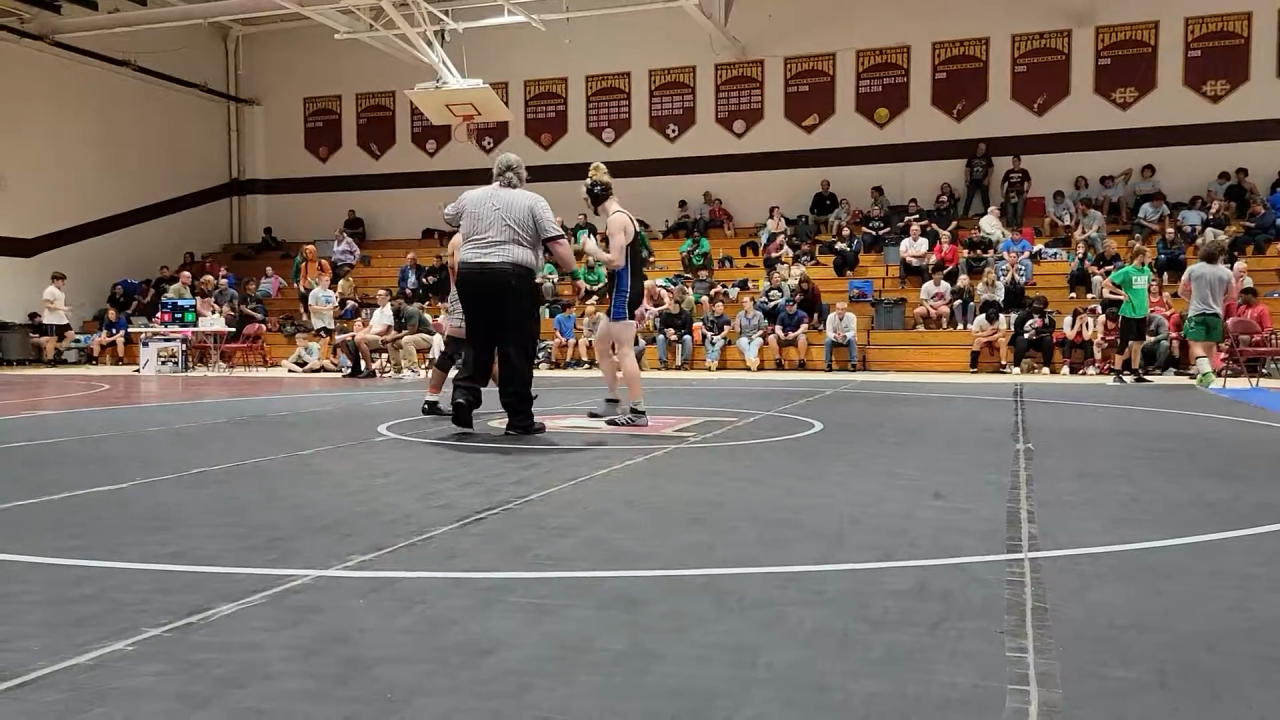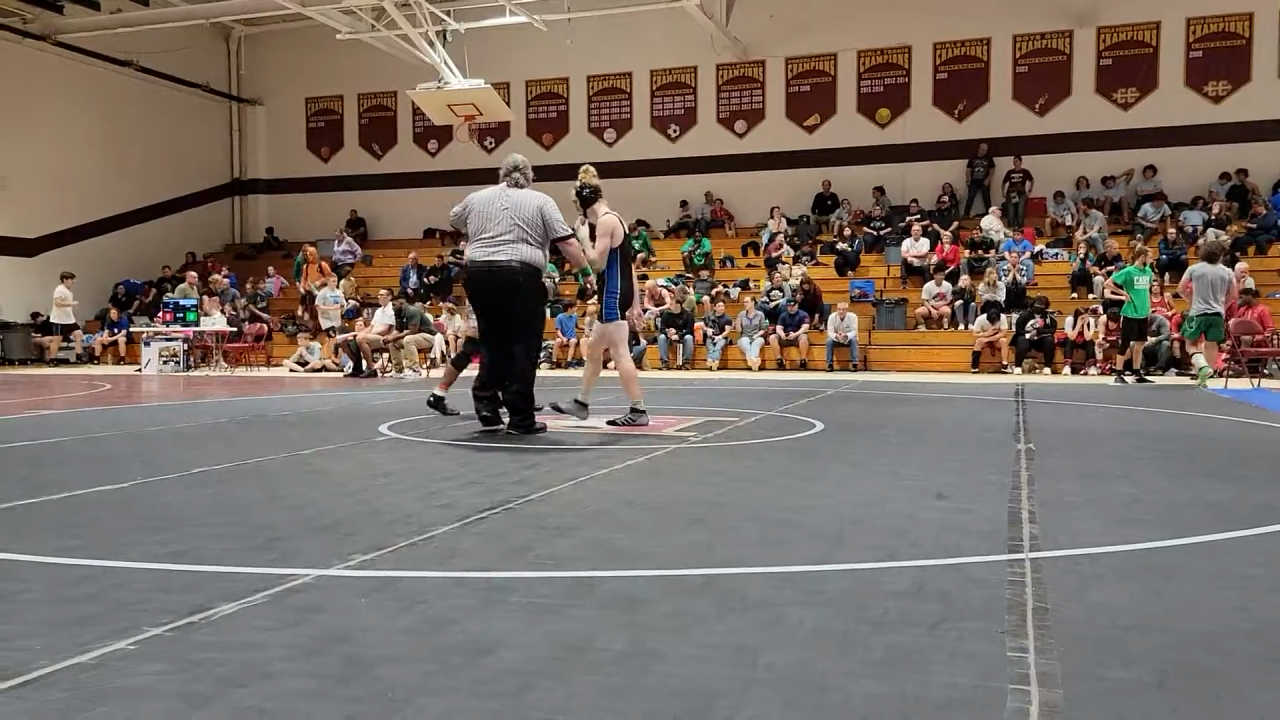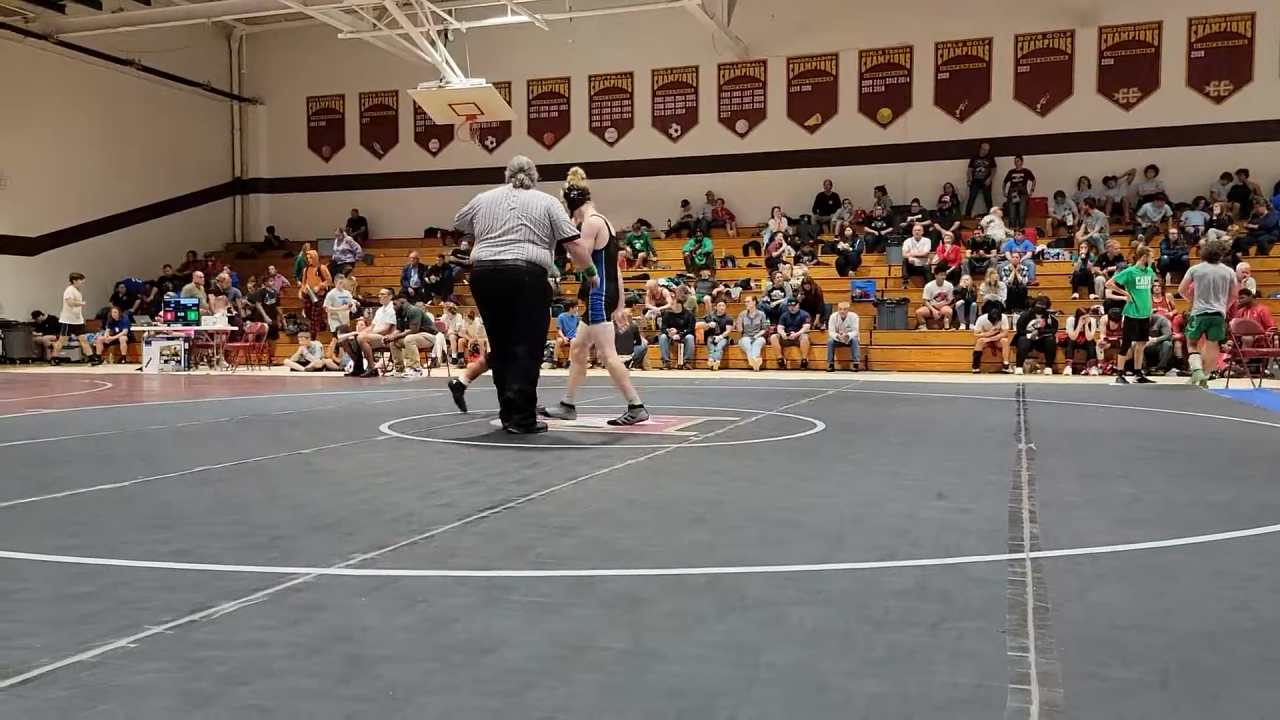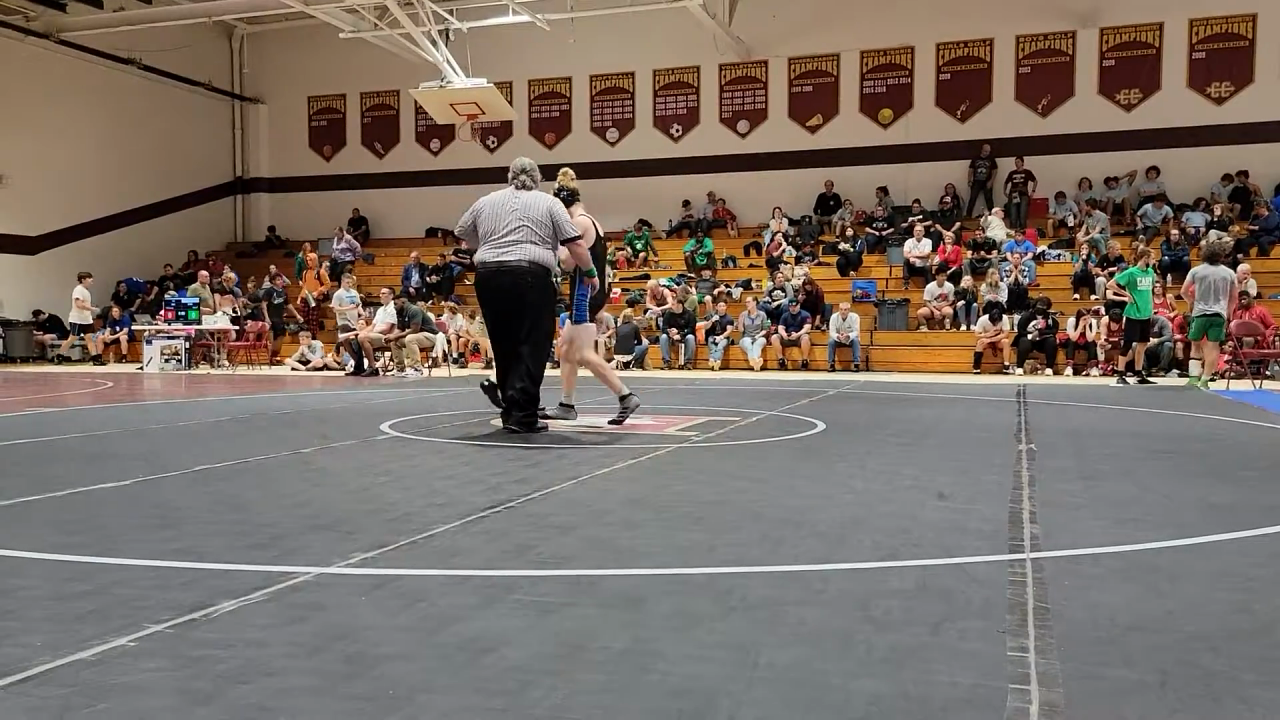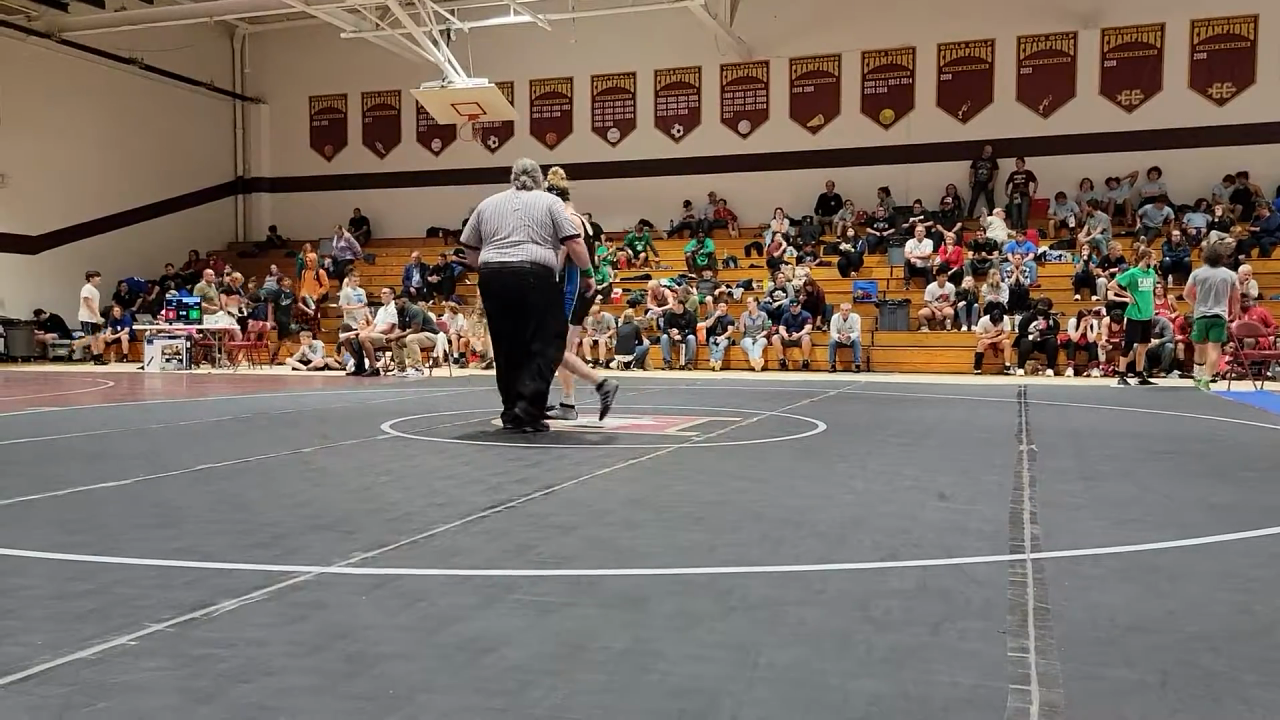
dt=0.1s
person 1, frame 1
left shoulder: (469, 198)
right shoulder: (532, 201)
left elbow: (449, 217)
right elbow: (557, 242)
right wrist: (575, 275)
left hip: (471, 276)
right hip: (512, 279)
left knee: (478, 342)
right knee: (517, 348)
left ankle: (464, 395)
right ankle: (520, 419)
person 1, frame 2
left shoulder: (477, 198)
right shoulder: (540, 201)
left elbow: (456, 219)
right elbow: (567, 242)
right wrist: (586, 272)
left hip: (479, 275)
right hip: (520, 278)
left knee: (492, 342)
right knee: (521, 348)
left ankle: (487, 406)
right ankle: (521, 418)
person 1, frame 3
left shoulder: (482, 200)
right shoulder: (547, 202)
left elbow: (460, 222)
right elbow: (573, 242)
right wrist: (590, 272)
left hip: (484, 276)
right hip: (525, 277)
left knee: (501, 345)
right knee: (526, 347)
left ankle: (509, 410)
right ankle: (521, 416)
person 1, frame 4
left shoulder: (485, 202)
right shoulder: (549, 203)
left elbow: (462, 232)
right elbow: (575, 243)
right wrist: (590, 273)
left hip: (489, 278)
right hip: (529, 278)
left knee: (504, 347)
right knee: (531, 347)
left ankle: (511, 410)
right ankle: (522, 415)
person 1, frame 5
left shoulder: (488, 204)
right shoulder: (550, 202)
left elbow: (469, 245)
right elbow: (573, 241)
left wrist: (489, 266)
right wrist: (587, 273)
left hip: (494, 279)
right hip: (534, 279)
left knee: (508, 348)
right knee: (545, 343)
left ankle: (512, 413)
right ankle: (527, 405)
person 2, frame 1
left shoulder: (615, 219)
right shoulder: (624, 217)
left elbow: (615, 261)
left wrist: (591, 249)
right wrist: (639, 300)
left hip: (622, 291)
right hip: (630, 289)
left knee: (622, 351)
right knee: (601, 343)
left ankle: (638, 411)
right ankle: (612, 400)
person 2, frame 2
left shoulder: (605, 221)
right shoulder: (613, 219)
left elbow: (597, 262)
right elbow: (630, 266)
right wrist: (635, 303)
left hip: (612, 292)
right hip: (621, 291)
left knee: (618, 352)
right knee: (594, 349)
left ankle: (638, 410)
right ankle: (581, 403)
person 2, frame 3
left shoulder: (591, 222)
right shoulder: (600, 222)
left elbow: (580, 261)
right elbow: (612, 267)
right wrist: (620, 305)
left hip: (597, 294)
right hip: (608, 293)
left knee: (605, 353)
right knee: (578, 349)
left ankle: (635, 407)
right ankle: (567, 405)
person 2, frame 4
left shoulder: (579, 222)
right shoulder: (589, 222)
left elbow: (568, 262)
left hip: (584, 293)
right hip: (591, 292)
left knee: (584, 354)
right knee: (566, 349)
left ankle: (626, 398)
right ankle: (566, 405)
person 2, frame 5
left shoulder: (567, 221)
right shoulder: (579, 221)
left elbow: (557, 259)
left hip: (572, 292)
right hip: (581, 291)
left knee: (560, 351)
right knee: (564, 349)
left ankle: (603, 385)
right ankle: (567, 405)
